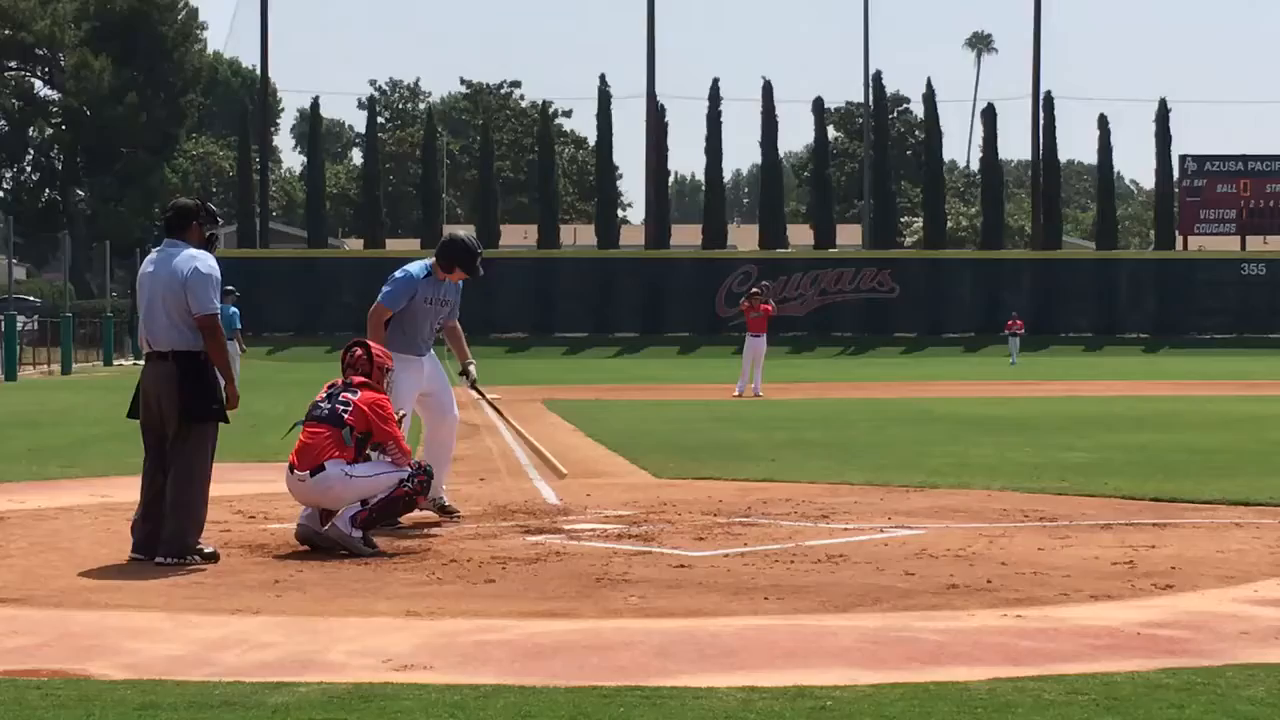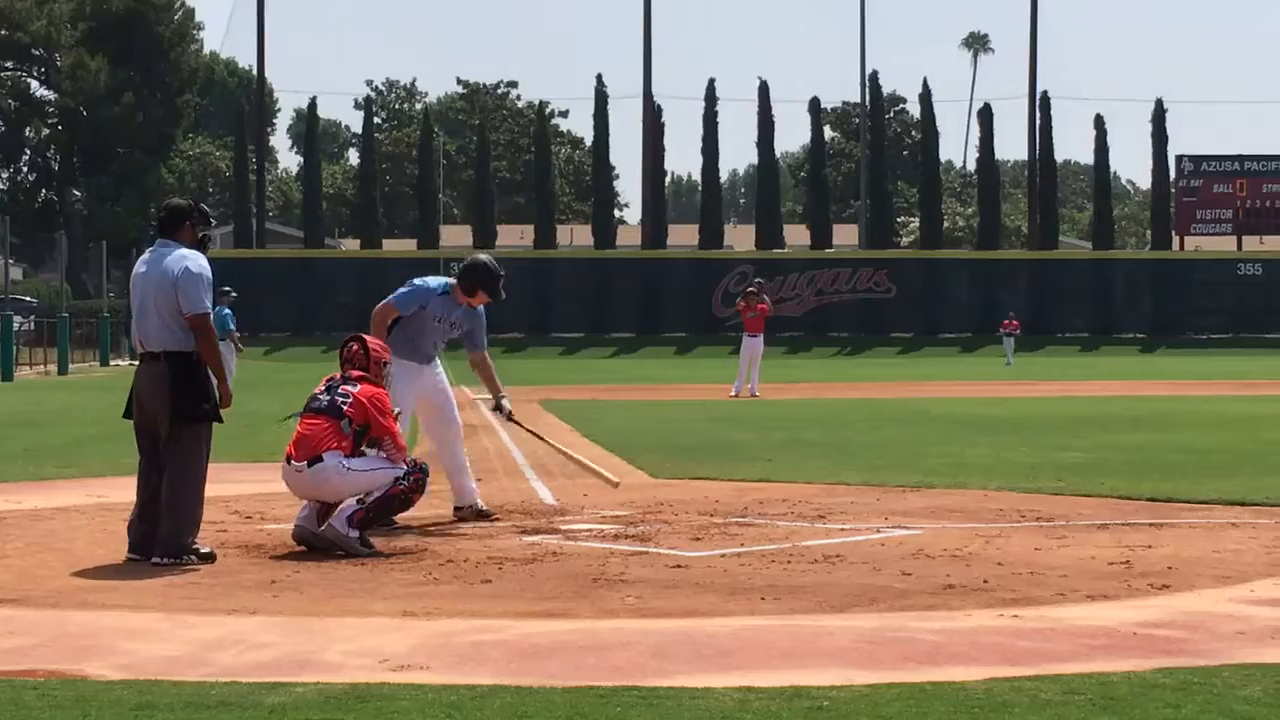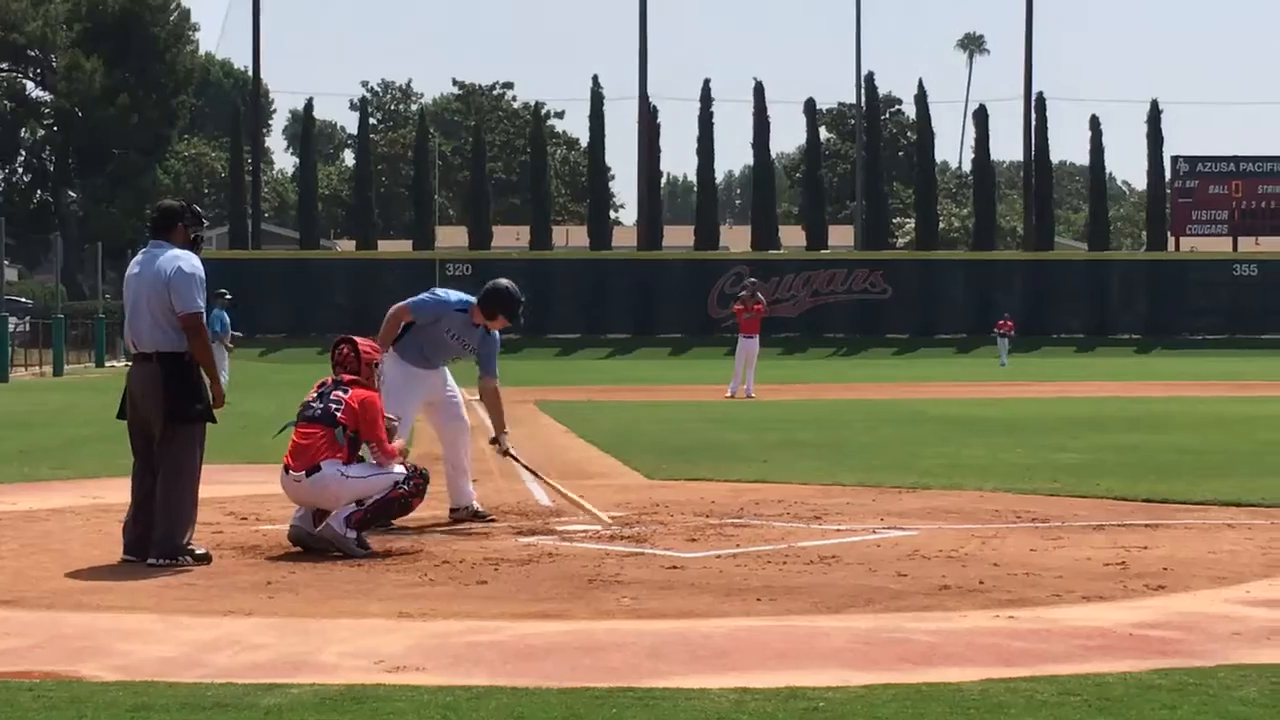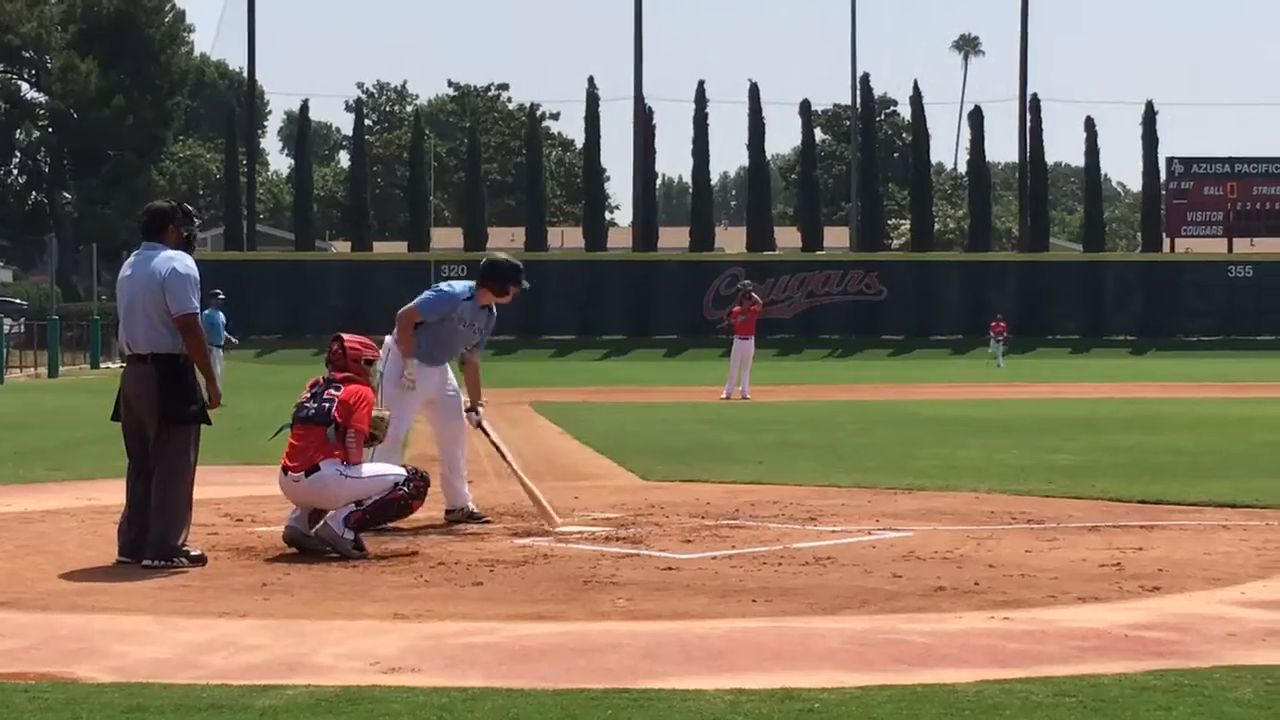
dt=0.2s
person 1, frame 1
left shoulder: (148, 264)
right shoulder: (199, 262)
left elbow: (152, 319)
right elbow: (209, 328)
right wrist: (229, 381)
left hip: (153, 370)
right hip: (188, 372)
left knee: (157, 460)
right knee: (190, 462)
left ankle: (146, 541)
right ankle: (178, 545)
person 1, frame 2
left shoulder: (142, 264)
right shoulder: (191, 261)
left elbow: (147, 319)
right elbow: (201, 327)
right wrist: (221, 380)
left hip: (147, 370)
right hip: (181, 372)
left knee: (152, 461)
right knee: (185, 463)
left ankle: (143, 541)
right ankle: (175, 546)
person 1, frame 3
left shoulder: (135, 265)
right shoulder: (184, 262)
left elbow: (140, 320)
right elbow: (194, 327)
right wrist: (214, 380)
left hip: (140, 371)
right hip: (174, 372)
left knee: (146, 461)
right knee: (179, 463)
left ankle: (138, 542)
right ankle: (171, 547)
person 1, frame 4
left shoulder: (128, 267)
right shoulder: (178, 263)
left elbow: (133, 321)
right elbow: (189, 327)
right wrist: (210, 380)
left hip: (134, 372)
right hip: (169, 374)
left knee: (141, 463)
right knee: (173, 464)
left ankle: (133, 543)
right ankle: (165, 548)
person 2, frame 1
left shoulder: (454, 285)
right shoulder: (409, 278)
left elbow: (450, 326)
right elbow: (376, 318)
left wrist: (468, 361)
left hip: (426, 359)
right hip: (395, 361)
left knee: (446, 421)
left ankle: (433, 493)
person 2, frame 2
left shoulder: (474, 315)
right shoulder: (427, 290)
left elbow: (479, 358)
right elbow: (381, 313)
left wrist: (499, 397)
left hip: (428, 367)
right hip: (396, 364)
left knee: (449, 429)
left ankle: (466, 501)
person 2, frame 3
left shoulder: (489, 338)
right shoulder: (445, 303)
left elbow: (489, 386)
right elbow: (397, 313)
left wrist: (501, 433)
right wrist: (381, 354)
left hip: (435, 372)
right hip: (401, 367)
left knee: (457, 430)
left ankle: (463, 504)
person 2, frame 4
left shoulder: (489, 314)
right shoulder: (450, 295)
left elbow: (470, 359)
right elbow: (404, 317)
left wrist: (475, 400)
right wrist: (408, 363)
left hip: (437, 368)
right hip: (406, 362)
left knee: (455, 430)
right knee: (394, 432)
left ankle: (458, 505)
person 3, frame 1
left shoulder: (331, 389)
right shoulder: (375, 399)
right elbow: (401, 457)
right wrist: (396, 431)
left hip: (296, 481)
right hip: (327, 481)
left knee: (360, 463)
right knee: (419, 476)
left ankle: (311, 522)
right ankle: (350, 525)
person 3, frame 2
left shoulder: (329, 383)
right shoulder: (374, 393)
right elbow: (397, 453)
left wrist: (382, 425)
right wrist: (396, 431)
left hip: (291, 473)
right hip: (323, 472)
left knee: (352, 462)
right knee: (414, 474)
left ankle: (308, 523)
right ankle: (347, 525)
person 3, frame 3
left shoulder: (322, 387)
right shoulder: (366, 396)
right elbow: (384, 457)
left wrist: (379, 427)
right wrist: (398, 448)
left hip: (290, 482)
right hip: (322, 482)
left knee: (352, 464)
right knee: (414, 480)
left ankle: (304, 523)
right ankle: (345, 525)
person 3, frame 4
left shoulder: (315, 386)
right shoulder: (360, 391)
right elbow: (353, 452)
left wrist: (368, 425)
left hip: (289, 482)
right hip: (321, 481)
right knee: (415, 482)
left ankle: (299, 524)
right ankle: (343, 526)
